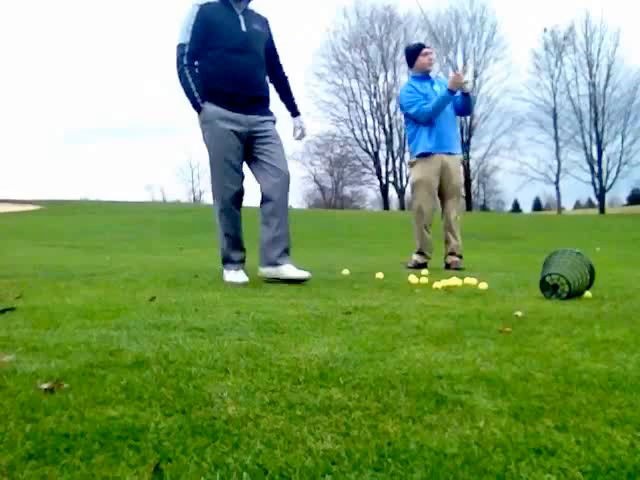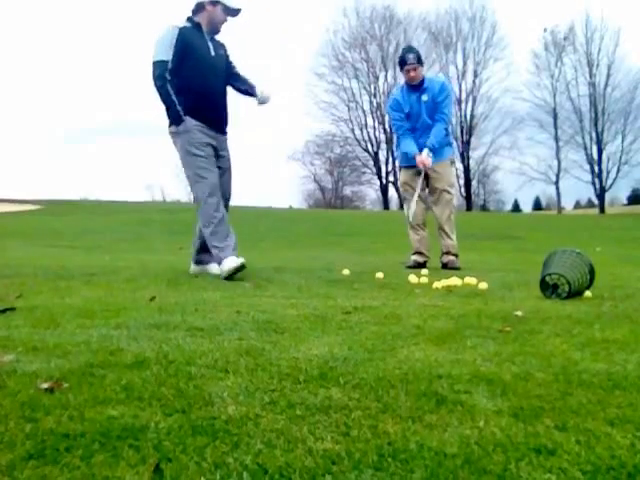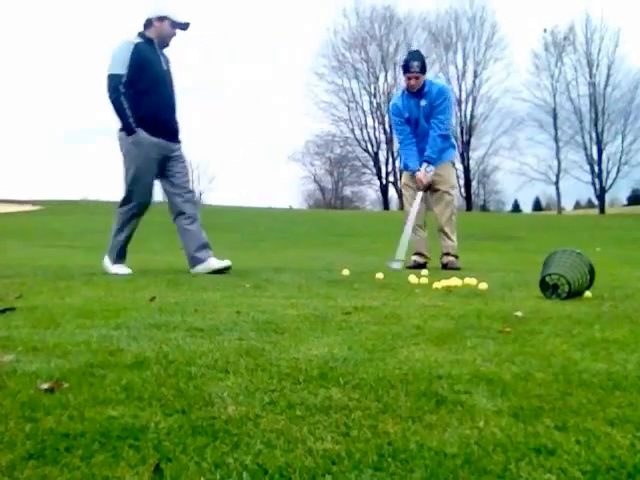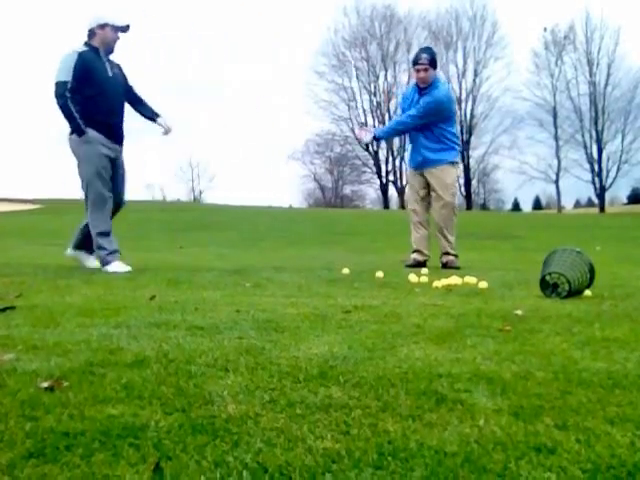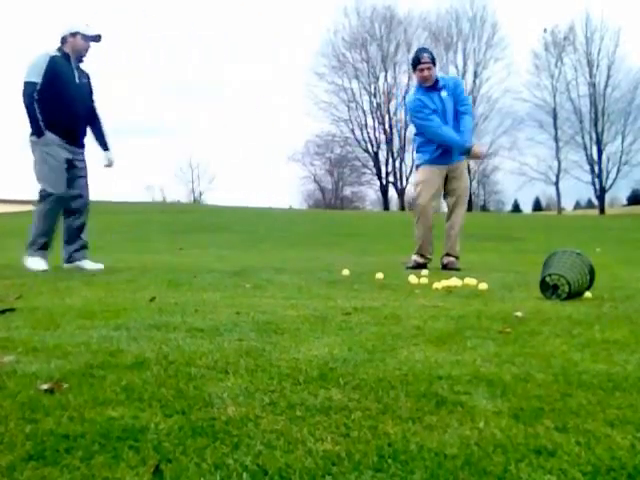
dt=0.5s
person 1, frame 1
left shoulder: (259, 23)
left elbow: (275, 69)
right elbow: (184, 61)
left wrist: (295, 112)
right wrist: (201, 104)
left hip: (260, 117)
right hip: (220, 117)
left knee: (278, 180)
right knee: (229, 191)
left ankle: (275, 261)
right ankle: (232, 263)
person 1, frame 2
left shoulder: (219, 48)
right shoulder: (177, 35)
left elbow: (233, 77)
right elbow: (161, 76)
left wrist: (255, 91)
right wrist: (179, 117)
left hip: (217, 131)
right hip: (191, 128)
left knee: (220, 195)
right knee: (208, 190)
left ankle: (203, 259)
right ankle: (225, 256)
person 1, frame 3
left shoulder: (163, 59)
right shoulder: (131, 49)
right elbow: (116, 89)
right wrist: (132, 129)
left hip: (169, 142)
right hip: (141, 140)
left knee: (185, 198)
right knee: (137, 199)
left ankle: (201, 259)
right ankle: (114, 257)
person 1, frame 4
left shoulder: (115, 68)
right shoulder: (77, 58)
left elbow: (132, 98)
right elbow: (63, 95)
left wrist: (157, 118)
right wrist: (81, 131)
left hip: (114, 143)
right hip: (91, 141)
left knee: (114, 200)
right knee: (99, 199)
left ankle: (80, 246)
right ankle: (108, 256)
person 1, frame 5
left shoulder: (83, 75)
right shoulder: (47, 62)
left elbow: (91, 114)
right elbow: (30, 95)
left wrist: (105, 147)
right wrist: (41, 132)
left hip: (76, 147)
right hip: (51, 143)
left knee: (78, 202)
right knee: (52, 194)
left ankle: (75, 256)
right ankle: (35, 252)
person 2, frame 1
left shoulder: (442, 82)
right shoulder: (408, 90)
left elbow: (464, 111)
right elbow: (423, 114)
left wrist: (464, 91)
right wrist: (446, 91)
left hip: (451, 153)
right hip: (424, 155)
left knee: (452, 206)
right knee: (422, 207)
left ankle: (453, 255)
right ankle: (421, 254)
person 2, frame 2
left shoulder: (441, 86)
right shoulder: (396, 99)
left elbow: (443, 121)
right elbow: (401, 132)
left wrist: (429, 149)
right wrist: (415, 154)
left hip: (439, 157)
right hip: (410, 161)
left knee: (445, 207)
right knee: (414, 211)
left ankle: (449, 254)
right ankle: (419, 254)
person 2, frame 3
left shoulder: (441, 91)
right shoulder: (397, 103)
left elbow: (439, 129)
right elbow: (404, 139)
left wrist: (428, 161)
right wrist: (416, 168)
left hip: (440, 159)
right hip: (413, 164)
left knee: (445, 209)
right knee: (414, 211)
left ankle: (449, 255)
right ankle: (419, 255)
person 2, frame 4
left shoulder: (441, 95)
right shoulder: (409, 93)
left elbow: (409, 121)
right elbow: (402, 122)
left wrist: (376, 134)
right wrist: (376, 132)
left hip: (442, 159)
right hip: (417, 160)
left knee: (444, 208)
right knee: (416, 209)
left ankle: (449, 254)
right ankle: (419, 254)
person 2, frame 5
left shoulder: (454, 85)
right shoulder: (415, 101)
left elbow: (465, 115)
right elbow: (436, 130)
left wrist: (467, 145)
right wrist: (468, 147)
left hip: (457, 158)
right hip: (430, 160)
left knee: (457, 209)
right knee: (424, 208)
left ankle: (450, 255)
right ankle: (421, 256)
